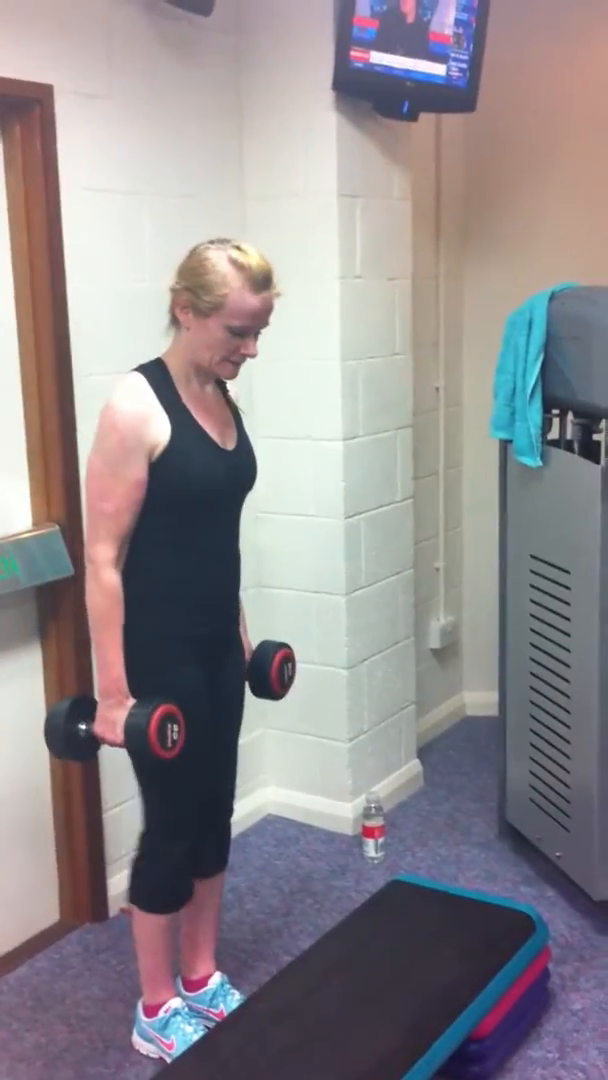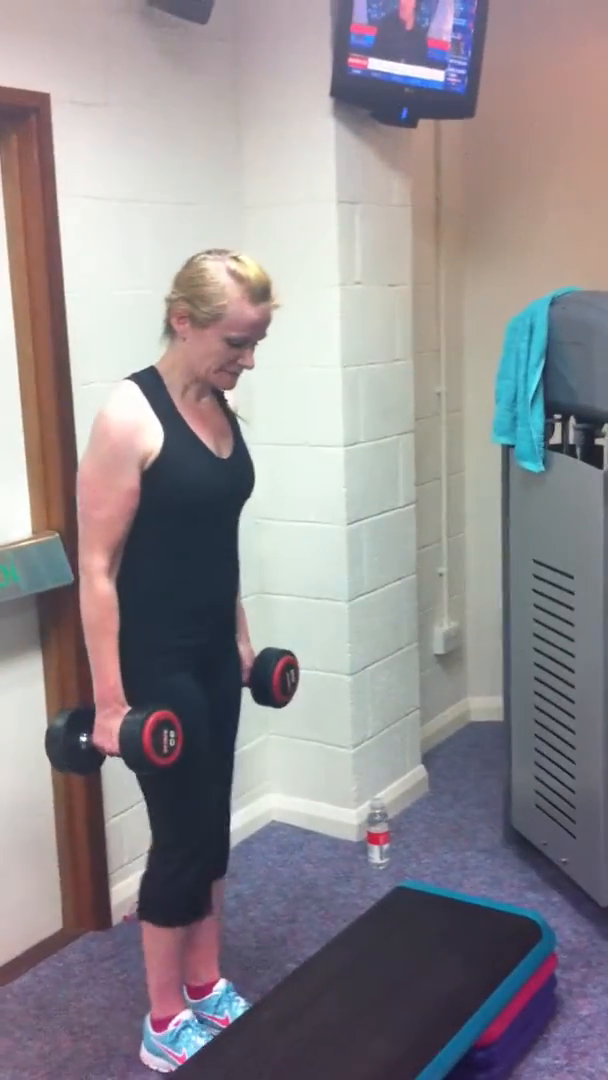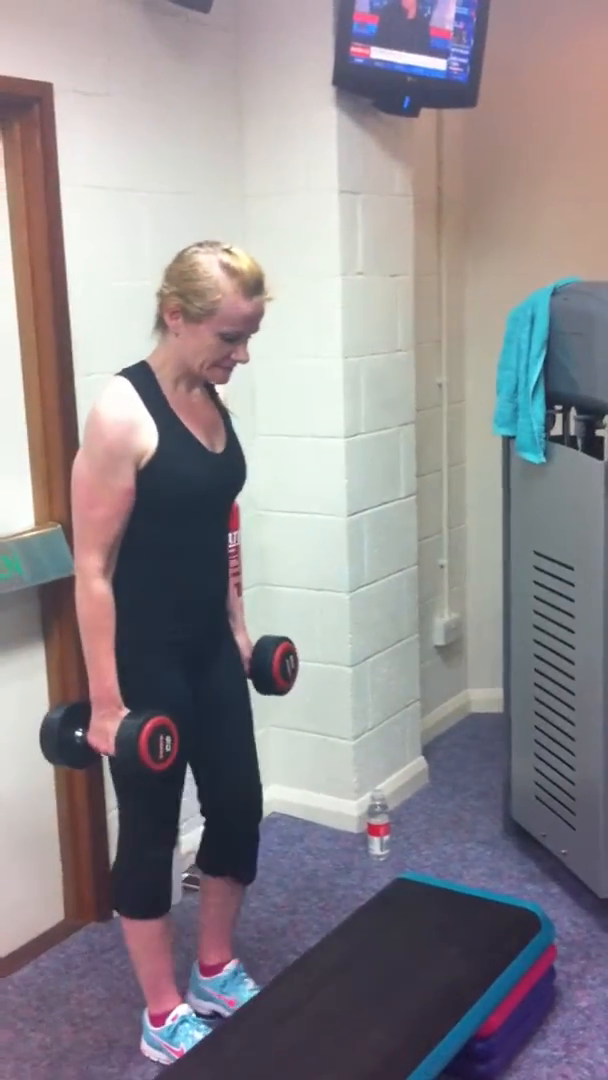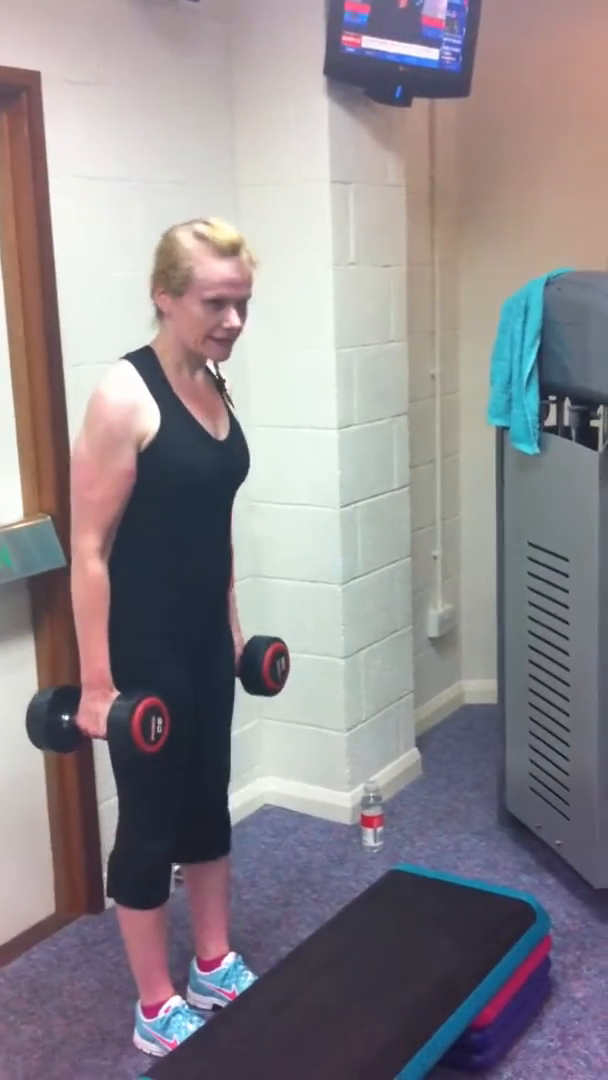
dt=0.3s
person 1, frame 1
left shoulder: (221, 398)
right shoulder: (135, 406)
right elbow: (103, 558)
left wrist: (242, 630)
right wrist: (113, 688)
left hip: (214, 644)
right hip: (158, 652)
left knee: (212, 814)
right knee: (171, 824)
left ankle: (202, 980)
right ankle: (155, 1011)
person 1, frame 2
left shoulder: (220, 406)
right shoulder: (128, 416)
right elbow: (96, 569)
left wrist: (242, 637)
right wrist: (109, 698)
left hip: (213, 652)
right hip: (154, 661)
left knee: (211, 825)
right knee: (185, 835)
left ankle: (205, 987)
person 1, frame 3
left shoulder: (210, 401)
right shoulder: (121, 414)
right elbow: (91, 570)
left wrist: (239, 626)
right wrist: (106, 700)
left hip: (208, 648)
right hip: (146, 659)
left knee: (238, 806)
right knee: (151, 830)
left ankle: (216, 973)
right ankle: (163, 1016)
person 1, frame 4
left shoulder: (213, 387)
right shoulder: (124, 396)
right elbow: (89, 551)
left wrist: (234, 623)
right wrist: (96, 682)
left hip: (205, 638)
right hip: (144, 649)
left knee: (208, 801)
right knee: (151, 819)
left ankle: (216, 967)
right ankle: (156, 1009)
